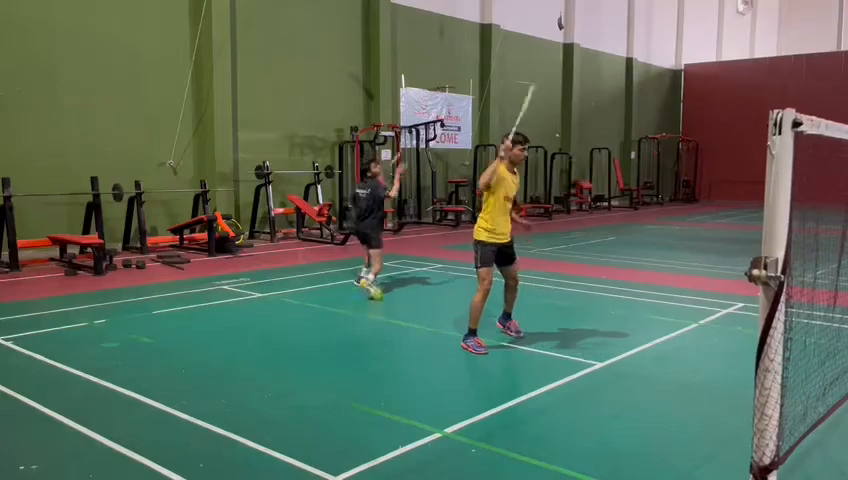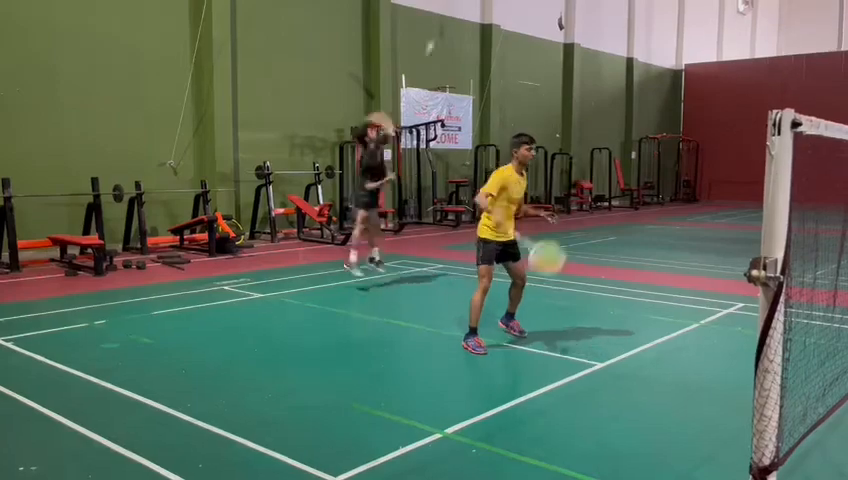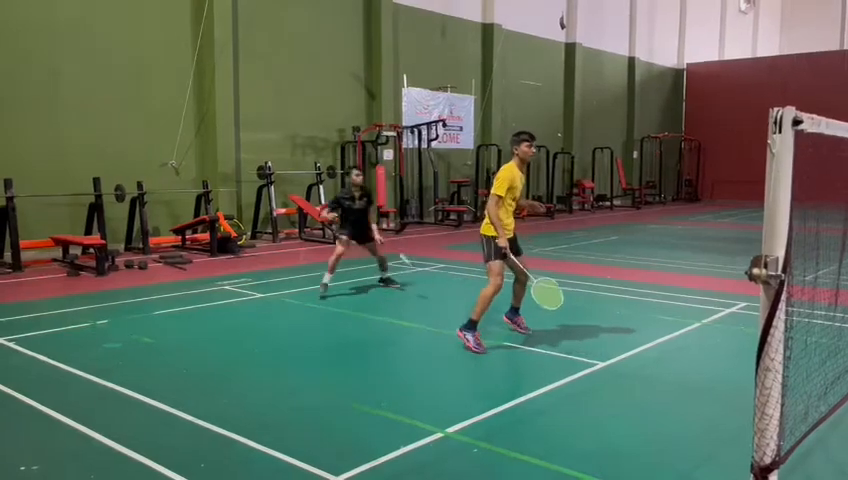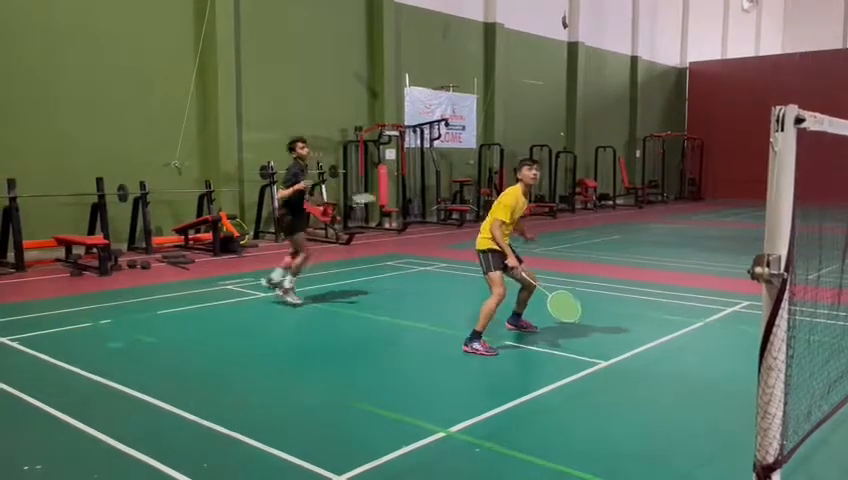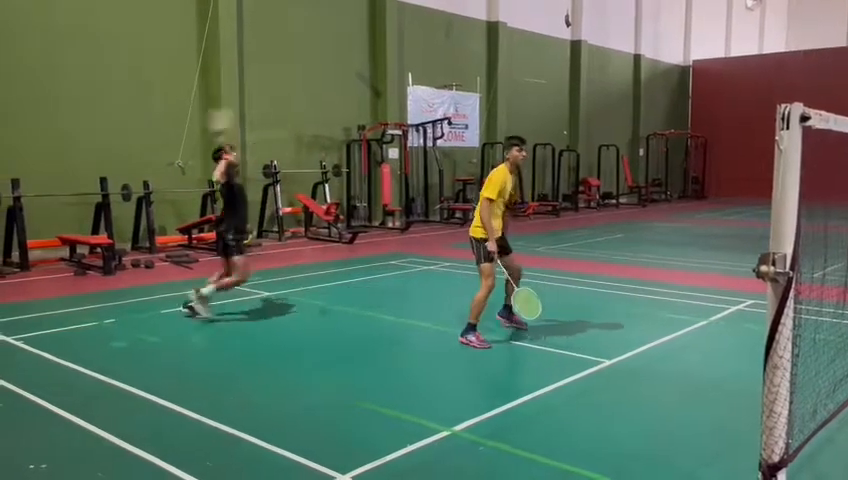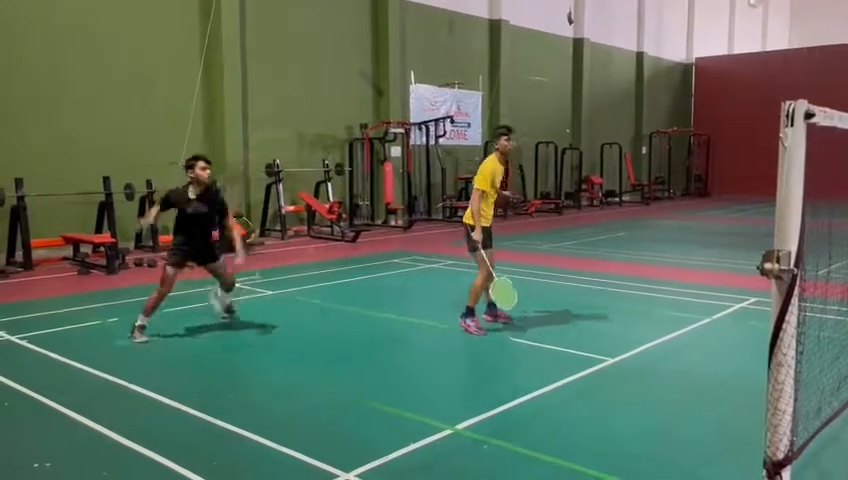
dt=0.4s
person 1, frame 1
left shoulder: (515, 175)
right shoulder: (498, 171)
right elbow: (482, 185)
left wrist: (519, 220)
right wrist: (499, 158)
left hip: (505, 238)
right hip: (486, 238)
left knee: (513, 281)
right knee: (485, 287)
left ankle: (506, 319)
right ankle: (470, 337)
person 1, frame 2
left shoulder: (523, 177)
right shoulder: (502, 174)
right elbow: (479, 198)
left wrist: (539, 213)
right wrist: (493, 212)
left hip: (508, 236)
right hip: (489, 236)
left knee: (520, 279)
right knee: (484, 285)
left ankle: (508, 319)
right ankle: (470, 336)
person 1, frame 3
left shoulder: (521, 173)
right shoulder: (507, 172)
right elbow: (491, 205)
left wrist: (529, 204)
right wrist: (500, 235)
left hip: (509, 233)
right hip: (494, 234)
left knee: (523, 275)
right knee: (496, 283)
left ankle: (513, 314)
right ankle: (469, 328)
person 1, frame 4
left shoulder: (524, 197)
right shoulder: (511, 195)
right elbow: (495, 228)
left wrist: (524, 234)
right wrist: (510, 256)
left hip: (503, 246)
right hip: (488, 246)
left knee: (530, 281)
right knee: (499, 293)
left ankle: (515, 319)
right ankle: (473, 340)
person 1, frame 5
left shoulder: (510, 176)
right shoulder: (498, 175)
right elbow: (484, 207)
right wrist: (491, 240)
left hip: (496, 234)
right hip: (482, 235)
left knee: (516, 272)
right knee: (488, 283)
left ankle: (507, 312)
right ankle: (468, 332)
person 1, frame 6
left shoulder: (501, 165)
right shoulder: (489, 166)
right elbow: (475, 198)
left wrist: (501, 193)
right wrist: (477, 229)
left hip: (486, 223)
right hip: (475, 224)
left knee: (490, 267)
right knee: (485, 270)
left ankle: (491, 309)
right ankle: (468, 315)
person 2, frame 1
left shoulder: (360, 187)
right shoulder: (376, 184)
left elbow: (357, 203)
right elbow: (392, 195)
right wrist: (397, 176)
left hip: (360, 228)
right hip: (372, 229)
left knee: (371, 253)
right knee: (377, 265)
left ankle: (363, 277)
right ankle: (368, 280)
person 2, frame 2
left shoulder: (375, 148)
right shoulder: (369, 158)
left elbow: (388, 135)
right elbow: (368, 186)
right wrist: (384, 181)
left hip: (371, 196)
right hip: (365, 196)
left knee: (374, 228)
right knee: (360, 227)
left ankle: (375, 258)
right ankle: (352, 262)
person 2, frame 3
left shoulder: (367, 194)
right shoulder: (341, 196)
left elbow: (371, 215)
right elbow: (324, 213)
left wrist: (376, 233)
right wrist: (329, 216)
left hip: (364, 230)
right hip: (346, 229)
left knee: (379, 255)
right knee: (339, 252)
left ankle: (385, 278)
right ankle: (325, 282)
person 2, frame 4
left shoulder: (302, 168)
right shoulder: (293, 170)
right elbow: (280, 195)
right wrist: (297, 187)
left hip: (296, 215)
right hip: (290, 216)
left knee: (296, 252)
right knee: (304, 253)
left ankle: (274, 279)
right ankle: (287, 286)
person 2, frame 5
left shoulder: (232, 178)
right shoulder: (229, 180)
right elbow: (217, 178)
right wrist: (225, 159)
left hip: (233, 233)
right hip: (230, 234)
left knee: (226, 273)
right knee: (240, 277)
left ankle: (194, 303)
right ankle: (202, 294)
person 2, frame 6
left shoulder: (214, 195)
right shoulder: (175, 195)
left elbow: (230, 225)
right elbow: (158, 208)
left wrist: (239, 250)
right wrist: (149, 218)
left hip: (204, 245)
right hip: (181, 246)
left knee: (229, 280)
right knee: (163, 290)
left ankle: (224, 302)
right ankle: (140, 325)
